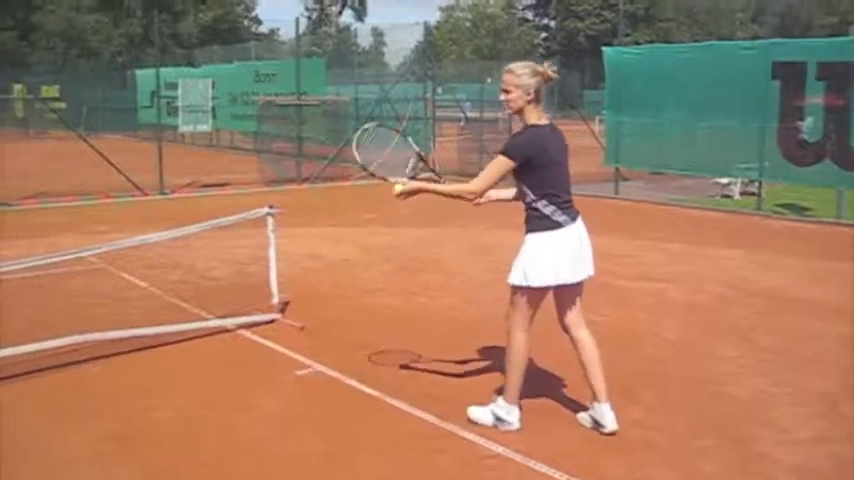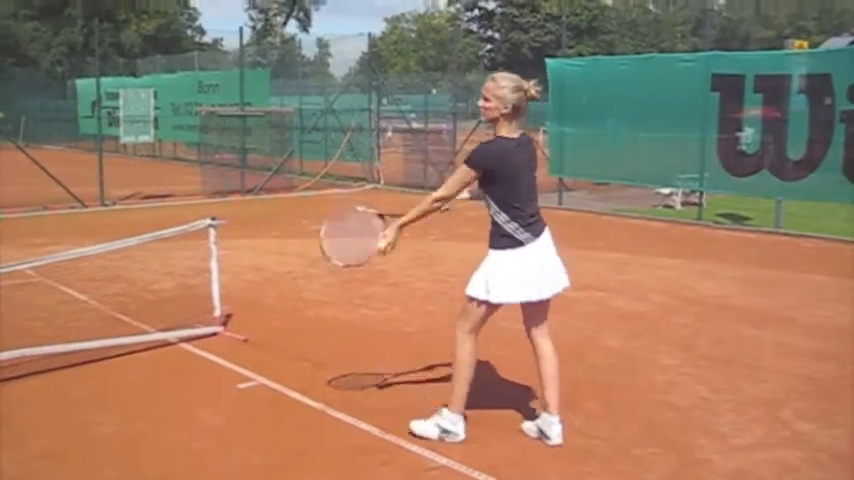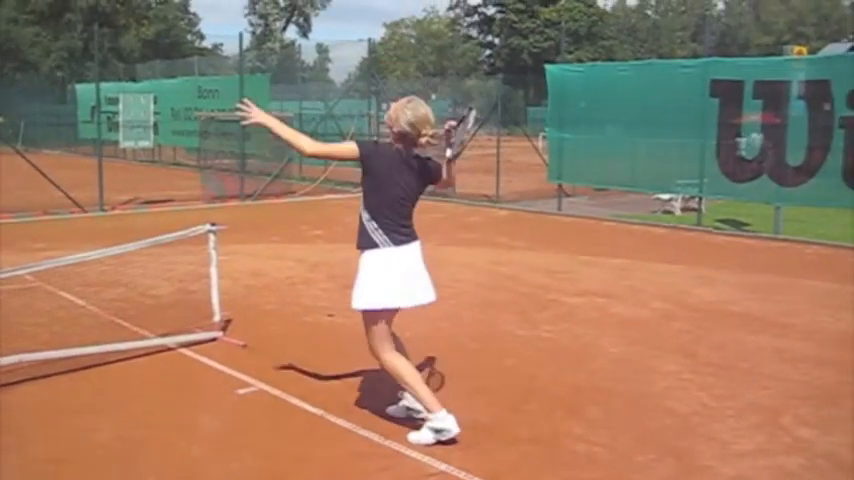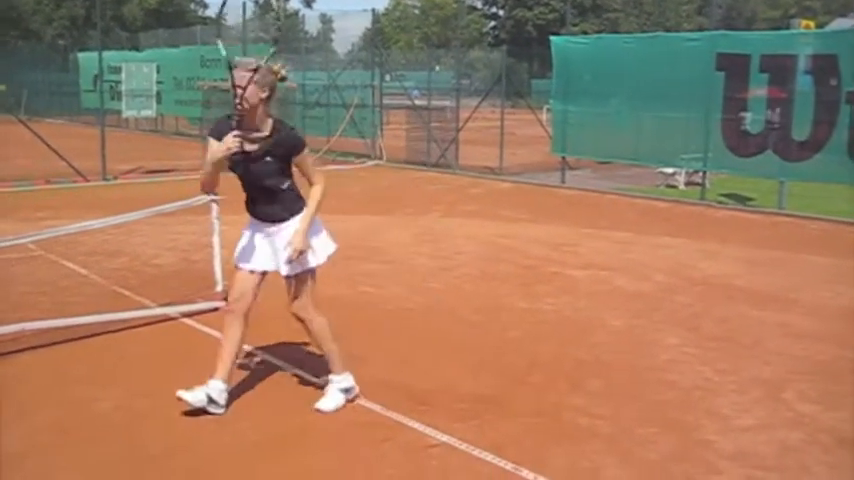
dt=1s
person 1, frame 1
left shoulder: (525, 141)
right shoulder: (552, 133)
left elbow: (471, 190)
left wrist: (420, 186)
right wrist: (497, 195)
left hip: (547, 242)
right hip: (572, 235)
left knee: (517, 324)
right knee: (574, 323)
left ankle: (507, 409)
right ankle: (602, 410)
person 1, frame 2
left shoulder: (489, 153)
right shoulder: (525, 145)
left elbow: (440, 196)
left wrist: (397, 226)
right wrist: (472, 188)
left hip: (510, 257)
right hip: (539, 248)
left knee: (465, 332)
right knee: (539, 335)
left ankle: (452, 419)
right ankle: (550, 423)
person 1, frame 3
left shoulder: (376, 153)
right shoulder: (424, 166)
left elbow: (310, 147)
right elbow: (449, 181)
left wrist: (267, 120)
right wrist: (449, 154)
left hip: (381, 262)
right hip: (408, 254)
left knee: (383, 350)
right knee: (382, 334)
left ankle: (441, 419)
right ankle: (414, 397)
person 1, frame 4
left shoulder: (285, 137)
right shoulder: (226, 129)
left elbow: (318, 183)
right elbow: (207, 187)
left wrist: (301, 232)
right wrist: (216, 156)
left hip: (290, 227)
right hip: (258, 229)
left knee: (302, 309)
right knee: (237, 305)
left ankle: (342, 381)
right ankle: (215, 389)
